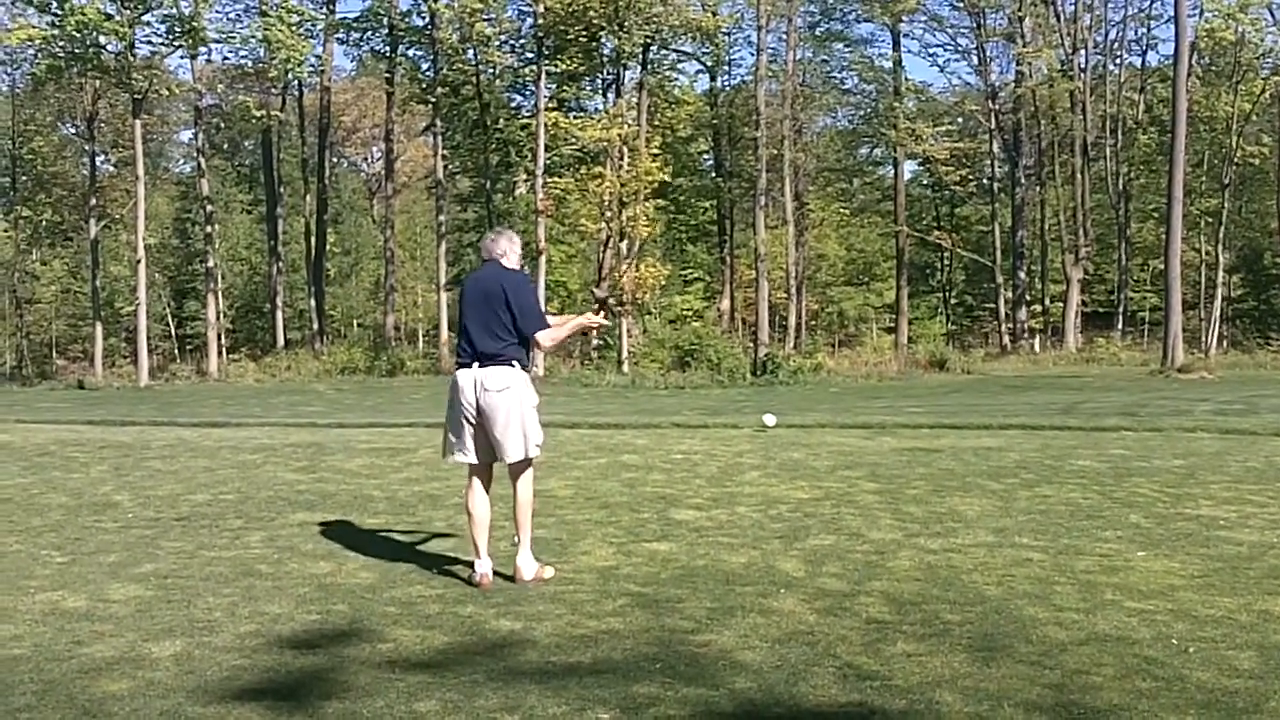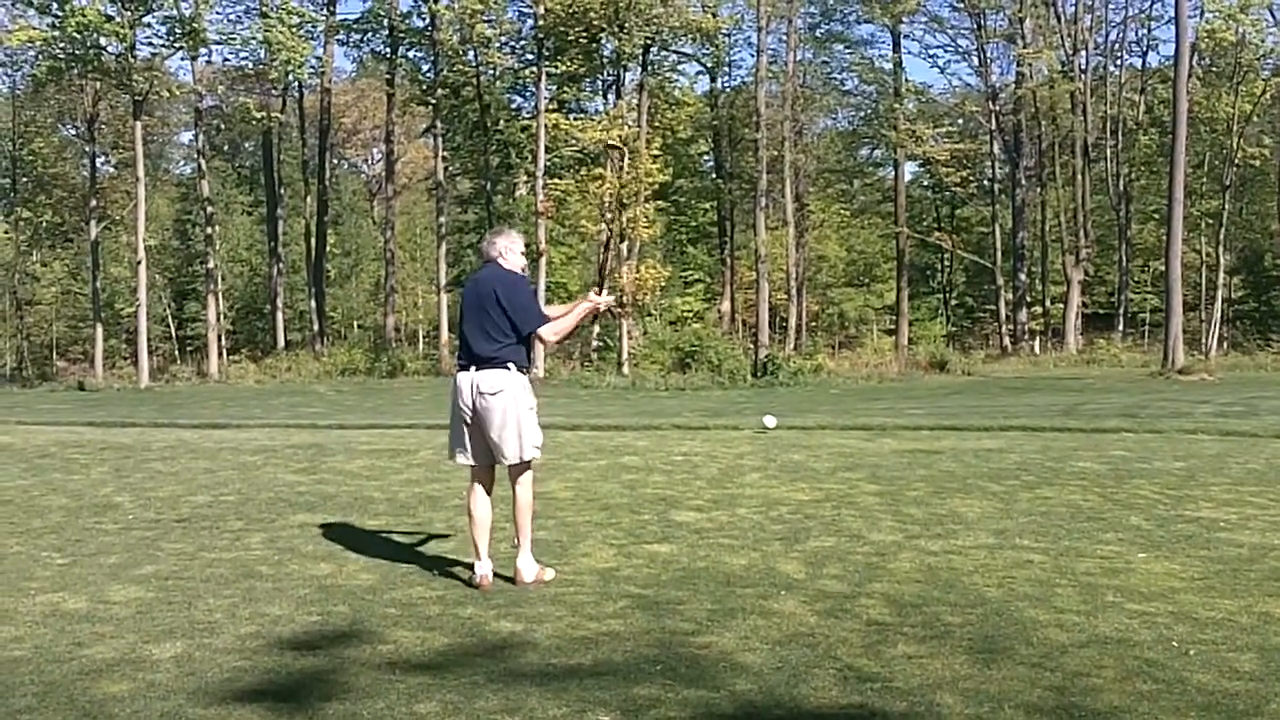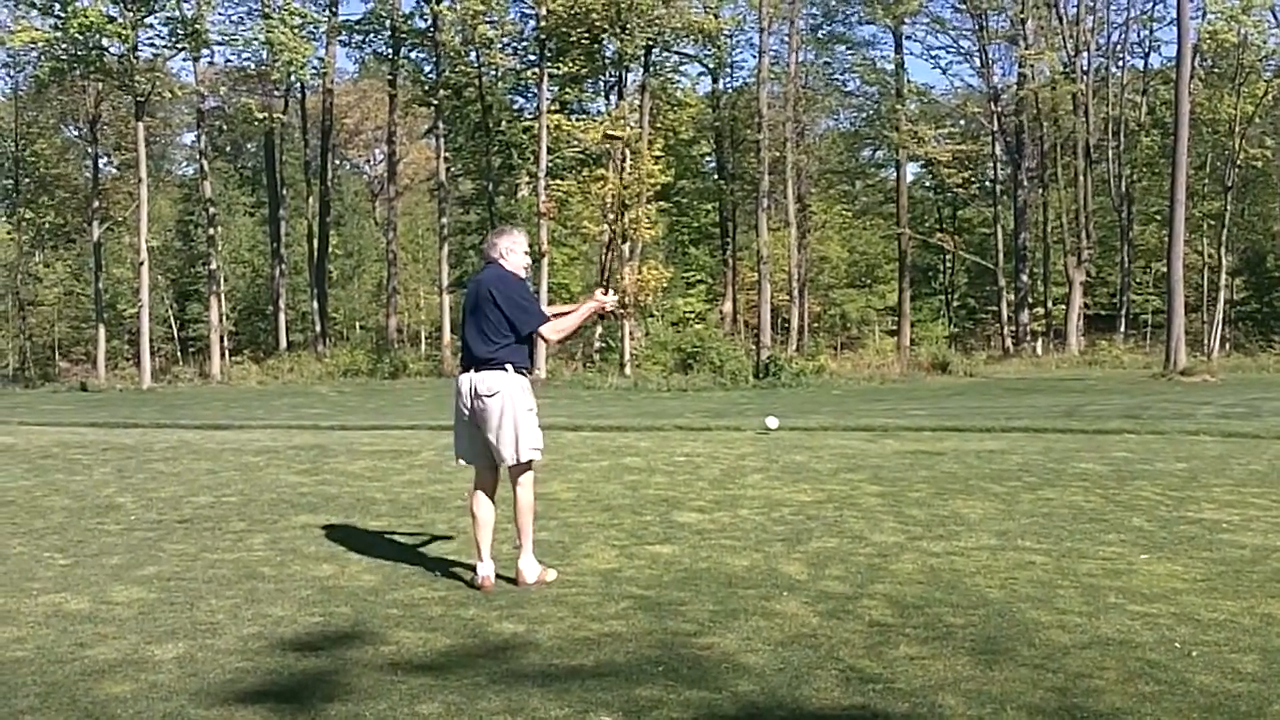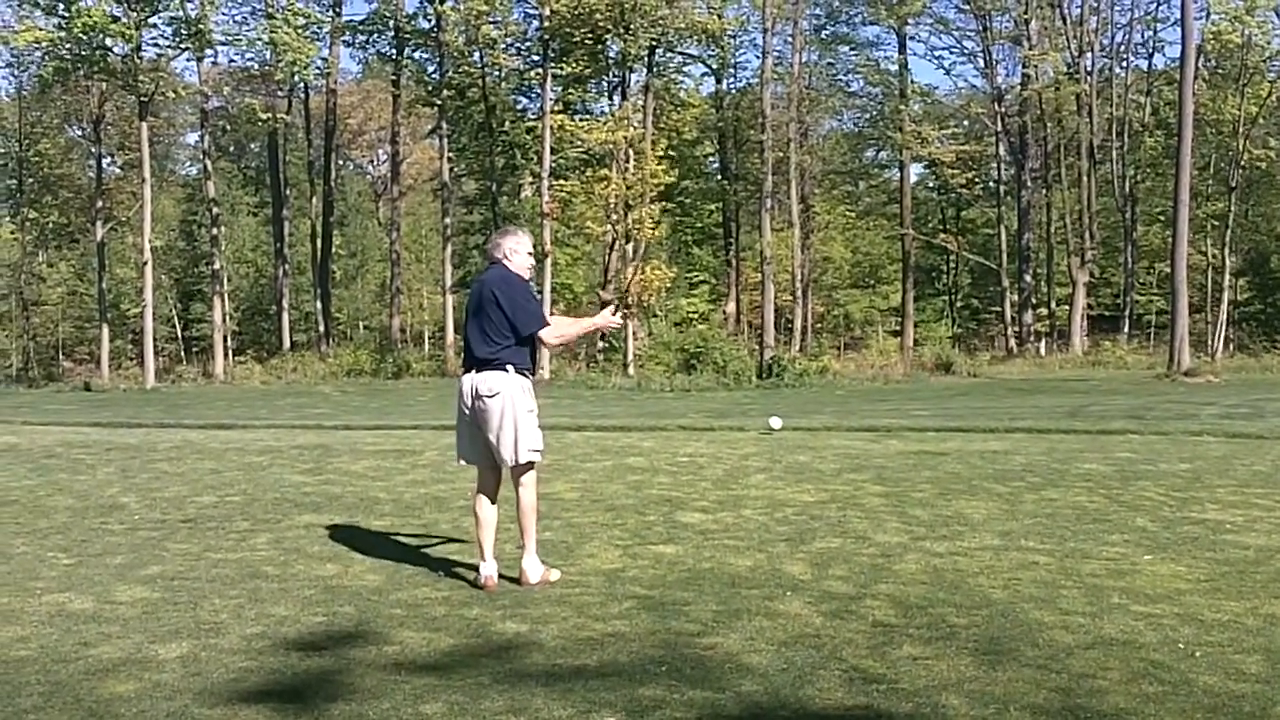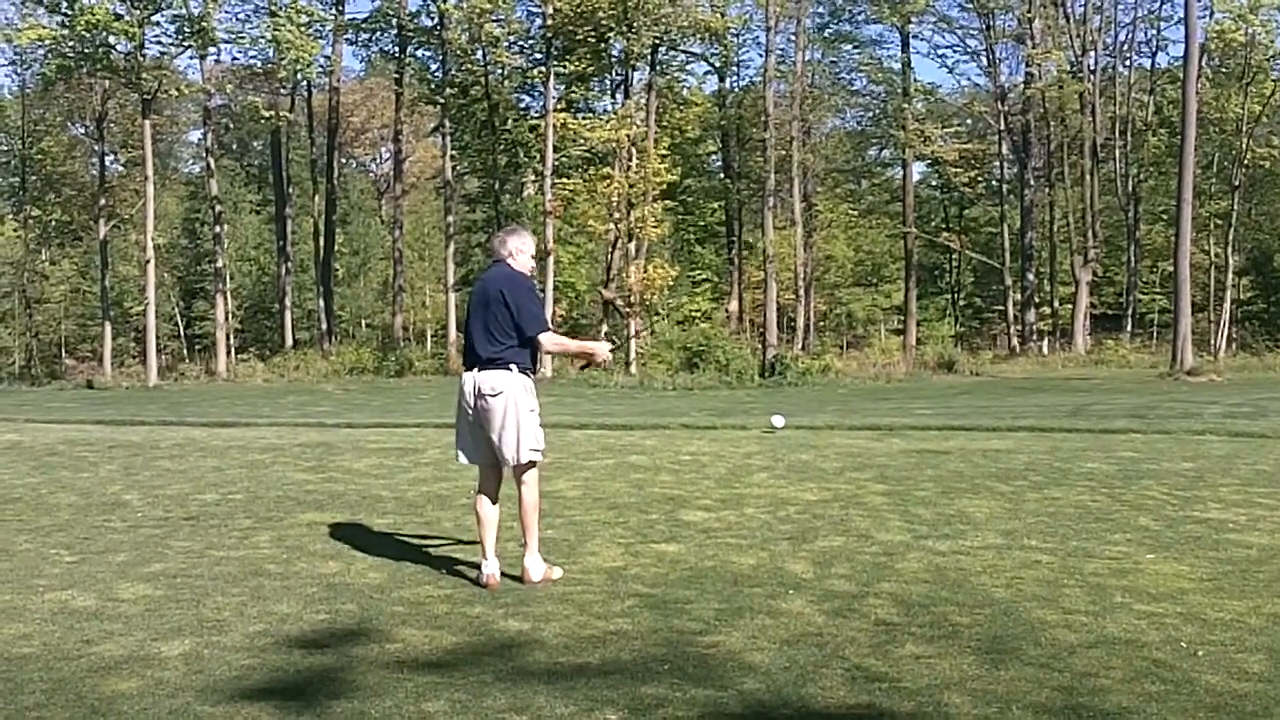
dt=0.1s
person 1, frame 1
left shoulder: (471, 283)
right shoulder: (514, 280)
right elbow: (542, 339)
left wrist: (572, 318)
right wrist: (580, 323)
left hip: (467, 380)
right hip: (504, 380)
left knee: (477, 476)
right knee: (521, 473)
left ankle: (481, 564)
right ankle: (524, 561)
person 1, frame 2
left shoulder: (474, 284)
right shoulder: (510, 283)
left elbow: (535, 315)
right elbow: (547, 333)
left wrist: (579, 304)
right wrist: (587, 306)
left hip: (469, 382)
right hip: (503, 382)
left knee: (480, 478)
right knee: (520, 474)
left ankle: (481, 566)
right ankle: (525, 563)
person 1, frame 3
left shoulder: (482, 284)
right shoulder: (506, 283)
left elbow: (540, 314)
right elbow: (549, 332)
left wrist: (585, 305)
right wrist: (592, 306)
left hip: (473, 384)
right hip: (503, 383)
left knee: (484, 479)
right knee: (522, 475)
left ankle: (484, 567)
right ankle: (527, 564)
person 1, frame 4
left shoulder: (486, 284)
right shoulder: (509, 284)
left elbow: (540, 320)
right elbow: (548, 336)
left wrist: (591, 319)
right wrist: (595, 322)
left hip: (476, 385)
right hip: (504, 384)
left knee: (486, 480)
right knee: (524, 475)
left ankle: (487, 567)
right ankle: (531, 564)
person 1, frame 5
left shoulder: (485, 282)
right shoulder: (517, 283)
right elbow: (546, 341)
left wrist: (581, 347)
right wrist: (590, 349)
left hip: (476, 383)
right hip: (508, 382)
left knee: (488, 478)
right knee: (527, 475)
left ankle: (489, 565)
right ankle: (533, 562)
